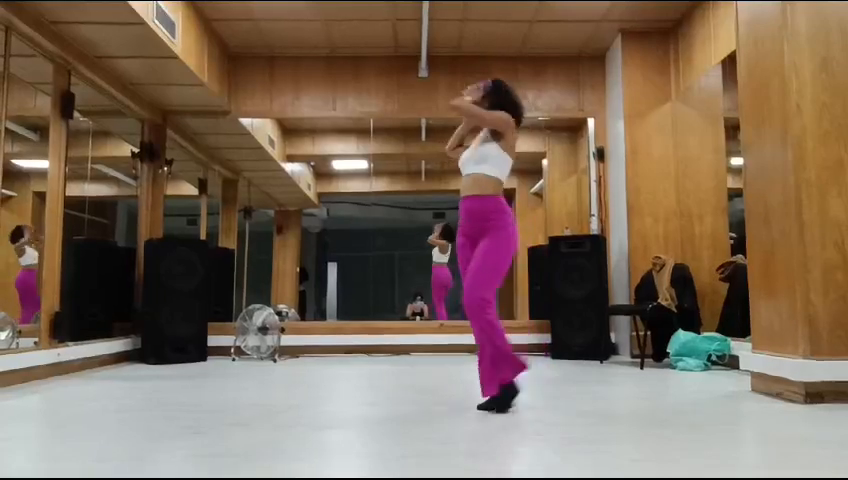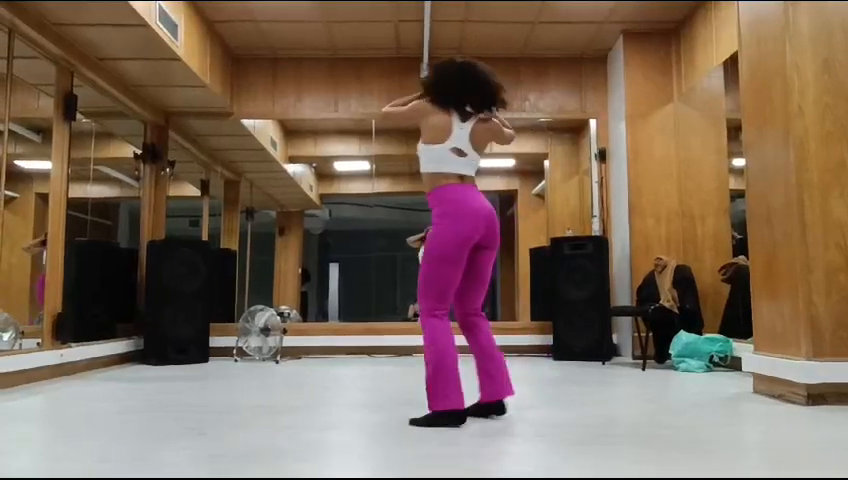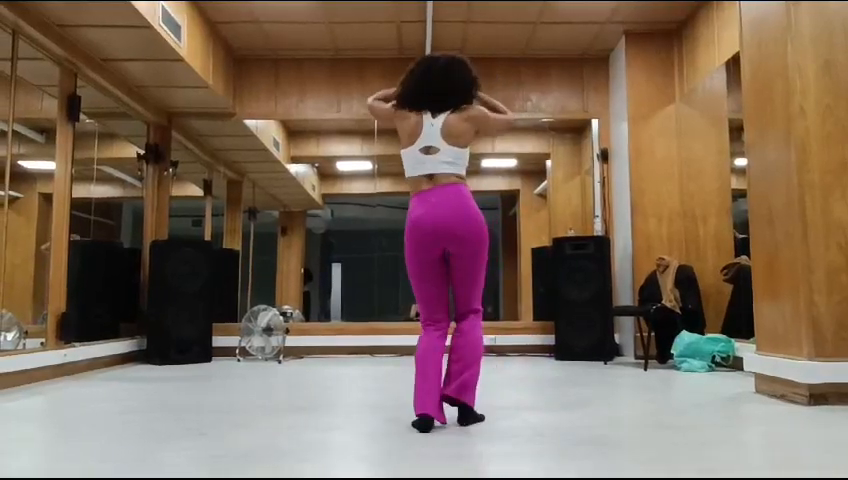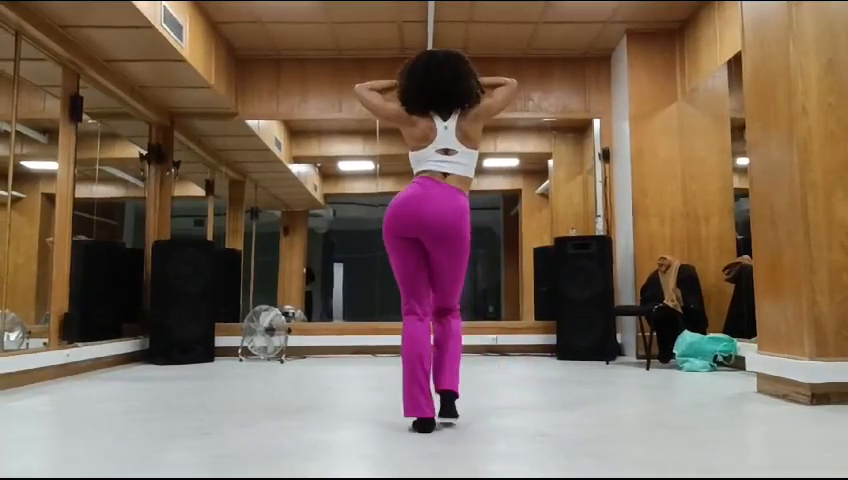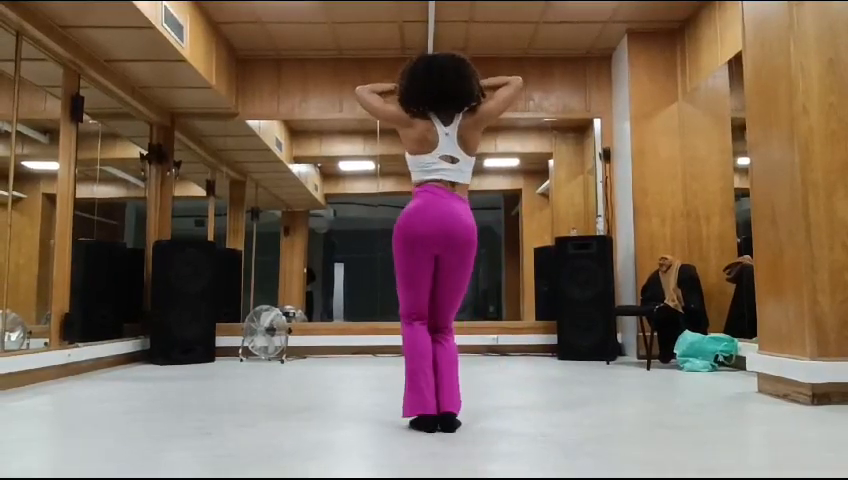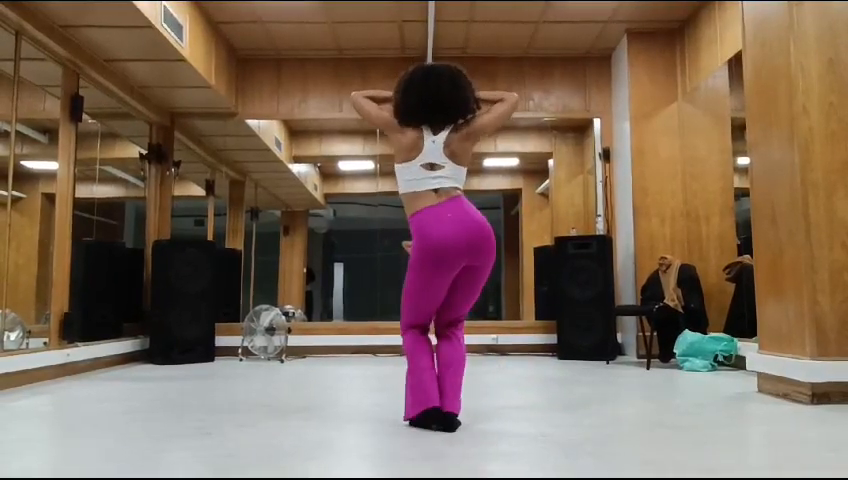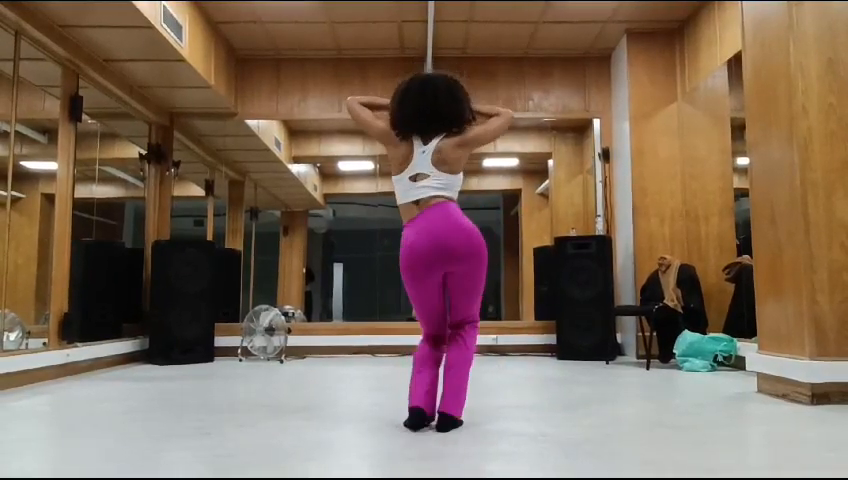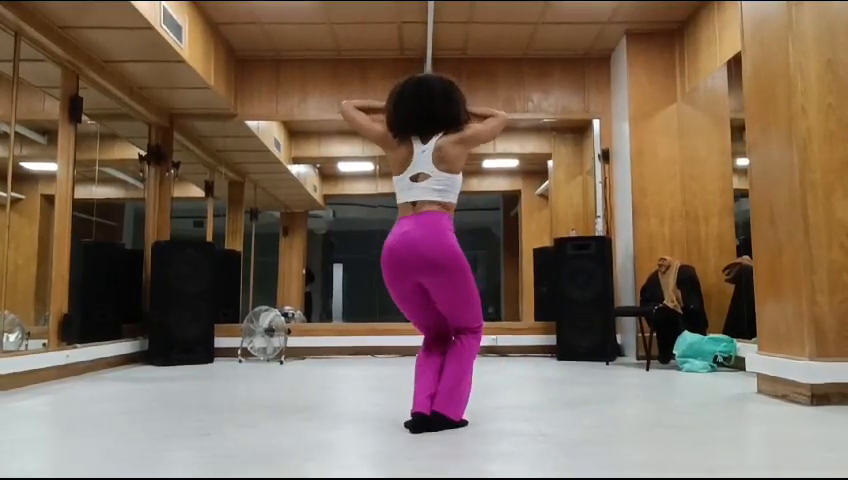
dt=0.3s
person 1, frame 1
left shoulder: (504, 123)
right shoulder: (478, 138)
left elbow: (459, 106)
right elbow: (450, 148)
left wrist: (470, 101)
right wrist: (467, 125)
left hip: (494, 224)
right hip: (467, 225)
left knee: (477, 302)
right knee: (478, 306)
left ankle: (508, 373)
right ankle: (496, 385)
person 1, frame 2
left shoulder: (429, 110)
right shoulder: (484, 125)
left elbow: (387, 113)
right elbow: (510, 134)
left wrist: (424, 96)
right wrist: (485, 108)
left hip: (452, 213)
right hip: (482, 212)
left knee: (433, 309)
right knee: (470, 311)
left ankle: (447, 405)
right ankle: (493, 395)
person 1, frame 3
left shoulder: (405, 118)
right shoulder: (467, 117)
left elbow: (373, 100)
right elbow: (508, 118)
left wrist: (405, 88)
right wrist: (475, 95)
left hip: (421, 218)
right hip: (463, 212)
left knee: (432, 320)
right knee: (469, 312)
left ankle: (426, 410)
right ankle: (464, 399)
person 1, frame 4
left shoulder: (411, 121)
right shoulder: (473, 117)
left elbow: (362, 90)
right elbow: (510, 85)
left wrist: (400, 82)
right wrist: (473, 82)
left hip: (406, 207)
right hip: (450, 213)
left knee: (415, 311)
right knee: (447, 309)
left ankle: (421, 411)
right ankle: (448, 390)
person 1, frame 5
left shoulder: (410, 123)
right shoulder: (473, 122)
left elbow: (362, 92)
right elbow: (515, 83)
left wrist: (400, 86)
right wrist: (476, 85)
left hip: (419, 217)
right hip: (461, 223)
left knee: (414, 319)
right knee: (442, 326)
left ankle: (424, 409)
right ankle: (448, 410)
person 1, frame 6
left shoulder: (401, 133)
right shoulder: (464, 135)
left elbow: (357, 97)
right elbow: (511, 99)
left wrist: (396, 95)
right wrist: (473, 96)
left hip: (432, 236)
right hip: (475, 228)
left knee: (414, 326)
right knee: (450, 326)
left ankle: (426, 406)
right ankle: (449, 410)
person 1, frame 7
left shoulder: (396, 143)
right shoulder: (458, 143)
left elbow: (352, 103)
right elbow: (506, 116)
left wrist: (393, 103)
right wrist: (469, 109)
left hip: (414, 245)
right hip: (456, 232)
left knee: (434, 333)
right knee: (464, 327)
left ankle: (419, 405)
right ankle: (448, 411)
person 1, frame 8
left shoulder: (395, 145)
right shoulder: (456, 142)
left elbow: (347, 108)
right elbow: (500, 118)
left wrist: (388, 105)
right wrist: (463, 110)
left hip: (396, 247)
right hip: (436, 243)
left knee: (436, 336)
right knee: (469, 331)
left ankle: (422, 409)
right ankle: (446, 410)
